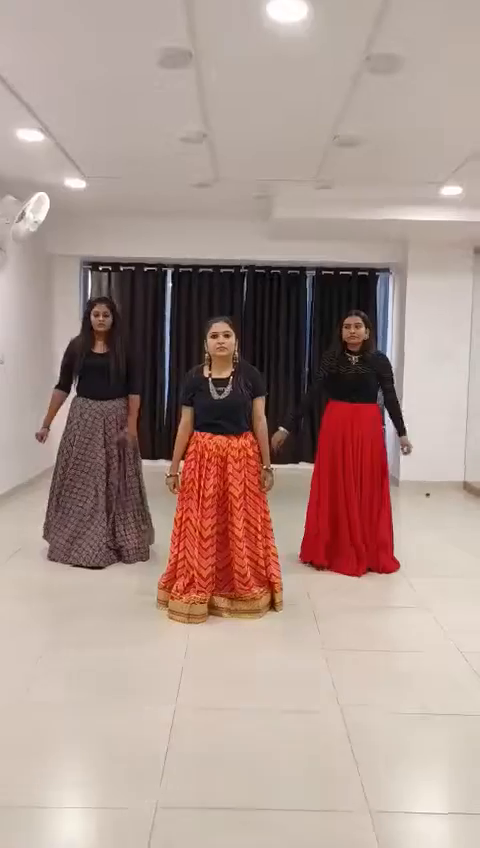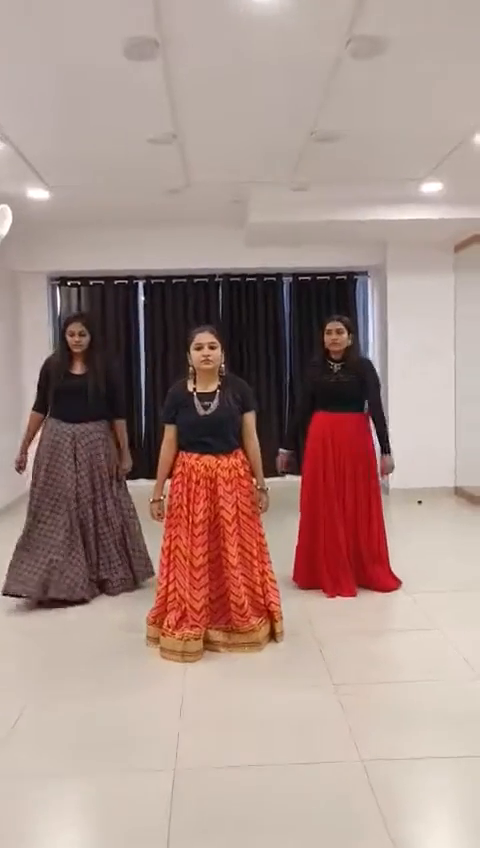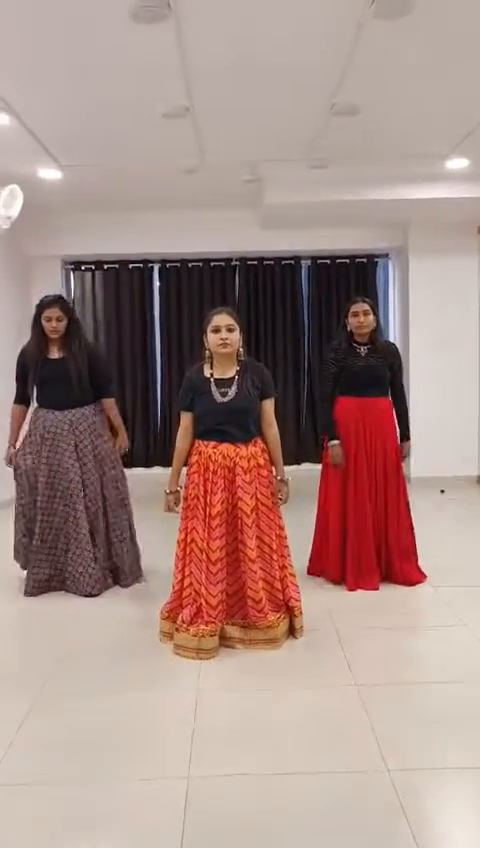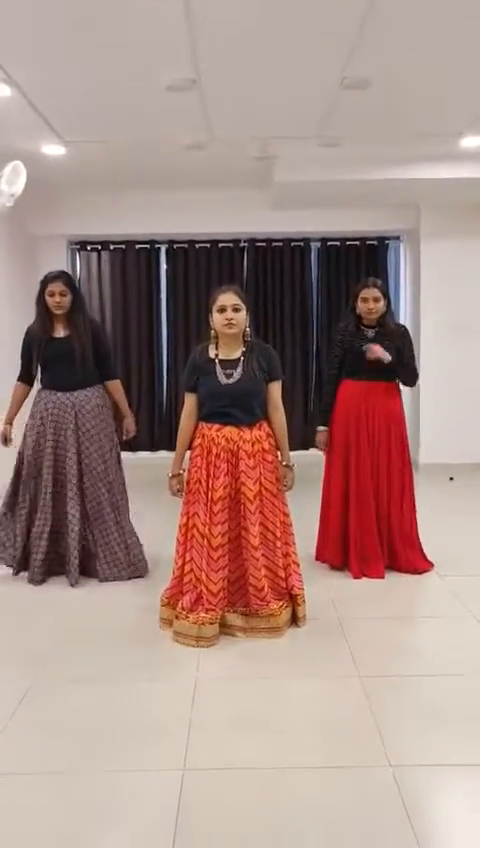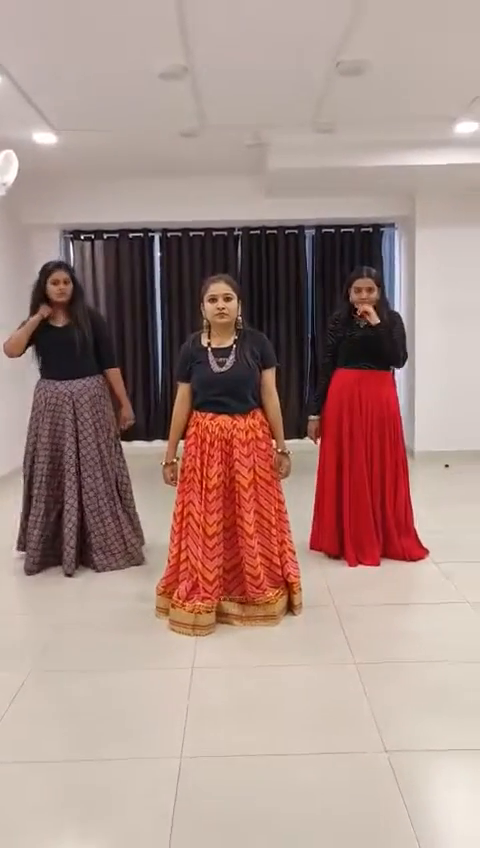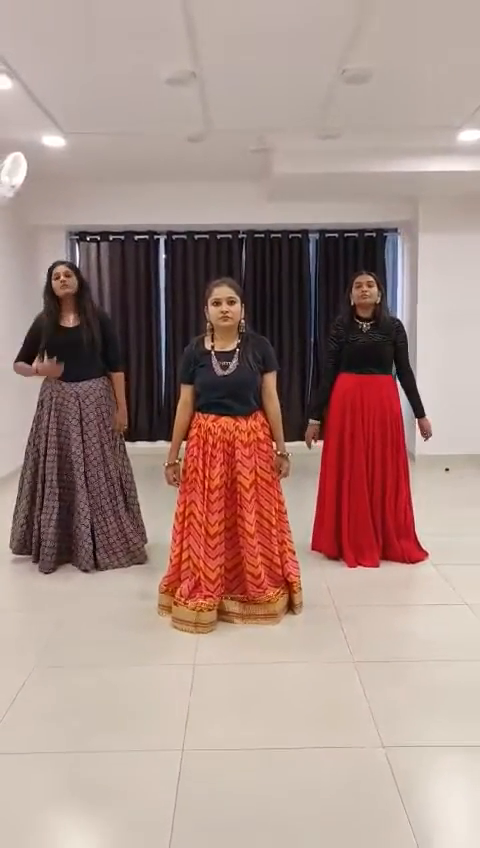
dt=0.7s
person 1, frame 1
left shoulder: (250, 375)
right shoulder: (195, 378)
left elbow: (259, 421)
right elbow: (185, 425)
left wrist: (266, 465)
right wrist: (173, 468)
left hip: (241, 458)
right hip: (203, 458)
left knee: (241, 525)
right knee: (202, 526)
left ankle: (242, 589)
right ankle: (196, 589)
person 1, frame 2
left shoulder: (238, 388)
right shoulder: (178, 393)
left elbow: (250, 438)
right elbow: (169, 444)
left wrist: (260, 484)
right wrist: (157, 492)
left hip: (232, 479)
right hip: (190, 481)
left knee: (235, 551)
right knee: (191, 553)
left ankle: (239, 620)
right ankle: (189, 623)
person 1, frame 3
left shoulder: (257, 373)
right shoulder: (194, 378)
left elbow: (269, 426)
right elbow: (185, 432)
left wrist: (280, 475)
right wrist: (172, 483)
left hip: (251, 469)
right hip: (207, 470)
left knee: (253, 545)
right knee: (207, 547)
left ankle: (257, 616)
right ankle: (204, 619)
person 1, frame 4
left shoulder: (264, 355)
right shoulder: (199, 359)
left elbow: (276, 409)
right elbow: (189, 414)
left wrist: (286, 459)
right wrist: (176, 466)
left hip: (256, 453)
right hip: (210, 454)
left knee: (257, 530)
right knee: (210, 532)
left ankle: (260, 603)
right ankle: (207, 607)
person 1, frame 5
left shoulder: (257, 343)
right shoulder: (192, 348)
left elbow: (270, 396)
right elbow: (182, 403)
left wrist: (281, 447)
right wrist: (169, 455)
left hip: (249, 440)
right hip: (205, 442)
left knee: (252, 518)
right knee: (205, 521)
left ankle: (256, 592)
right ankle: (202, 594)
person 1, frame 6
left shoulder: (259, 347)
right shoulder: (195, 351)
left elbow: (270, 400)
right elbow: (185, 405)
left wrist: (281, 449)
right wrist: (172, 457)
left hip: (251, 442)
right hip: (207, 443)
left knee: (253, 519)
right knee: (206, 521)
left ankle: (255, 590)
right ankle: (203, 593)
person 2, frame 1
left shoulder: (123, 348)
right shoulder: (76, 347)
left elbow: (134, 389)
right elbow: (63, 386)
left wrist: (132, 422)
right wrist: (46, 423)
left hip: (116, 418)
right hip: (84, 417)
left knee: (116, 482)
right knee: (81, 481)
left ankle: (121, 540)
right ankle: (76, 542)
person 2, frame 2
left shoulder: (102, 368)
right shoulder: (52, 366)
left elbow: (117, 412)
right elbow: (39, 409)
left wrist: (125, 453)
right wrist: (24, 449)
left hip: (94, 443)
right hip: (57, 443)
left knee: (98, 509)
right knee: (52, 513)
left ankle: (106, 573)
right ankle: (49, 579)
person 2, frame 3
left shoulder: (84, 350)
right shoulder: (29, 354)
left elbow: (104, 392)
right elbow: (21, 400)
left wrist: (120, 430)
right wrist: (12, 443)
left hip: (86, 428)
right hip: (47, 432)
left knee: (94, 500)
right knee: (50, 504)
left ankle: (98, 569)
right ankle: (50, 571)
person 2, frame 4
left shoulder: (89, 329)
right shoulder: (35, 333)
left elbow: (109, 374)
right elbow: (26, 379)
left wrist: (126, 413)
left hip: (90, 410)
right hip: (50, 413)
left knee: (95, 484)
right knee: (50, 486)
left ankle: (102, 556)
right ankle: (49, 556)
person 2, frame 5
left shoulder: (90, 318)
right shoulder: (36, 323)
left elbow: (109, 363)
left wrist: (125, 403)
right wrist: (37, 317)
left hip: (89, 399)
right hip: (51, 402)
left knee: (94, 472)
right knee: (52, 474)
left ankle: (103, 544)
right ankle: (50, 545)
person 2, frame 6
left shoulder: (98, 319)
right shoulder: (43, 322)
left elbow: (115, 366)
right elbow: (20, 363)
left wrist: (121, 407)
right wrist: (39, 369)
left hip: (95, 401)
right hip: (57, 402)
left knee: (99, 473)
right knee: (55, 475)
left ankle: (106, 543)
right ankle: (54, 543)
person 3, frame 1
left shoulder: (378, 360)
right shoulder: (331, 359)
left elbow: (390, 397)
right elbow: (312, 394)
left wrist: (402, 432)
right wrist: (286, 427)
left hip: (367, 428)
right hip: (335, 426)
left knee: (367, 491)
right knee: (332, 490)
left ankle: (369, 553)
right ankle: (330, 550)
person 3, frame 2
left shoulder: (363, 367)
right shoulder: (316, 368)
left elbow: (375, 408)
right elbow: (303, 409)
left wrist: (386, 451)
right wrist: (287, 448)
left hip: (355, 439)
right hip: (321, 440)
left knee: (359, 505)
right knee: (322, 506)
left ankle: (368, 571)
right ankle: (326, 571)
person 3, frame 3
left shoulder: (389, 351)
right shoulder: (337, 351)
left elbow: (398, 395)
right elbow: (326, 397)
left wrist: (405, 436)
right wrist: (332, 439)
left hip: (381, 427)
right hip: (346, 426)
left knee: (385, 496)
right knee: (347, 497)
left ankle: (393, 564)
right ankle: (348, 564)
person 3, frame 4
left shoulder: (398, 333)
right shoulder: (345, 332)
left elbow: (411, 377)
right elbow: (332, 379)
left wrist: (388, 359)
right wrist: (323, 423)
left hip: (386, 413)
right hip: (349, 412)
left knee: (389, 482)
right knee: (350, 483)
left ankle: (395, 551)
right ankle: (352, 551)
person 3, frame 5
left shoulder: (392, 320)
right shoulder: (338, 321)
left elbow: (399, 360)
right elbow: (326, 367)
left wrist: (377, 323)
right wrist: (315, 412)
left hip: (380, 399)
right hip: (343, 399)
left knee: (383, 471)
right knee: (345, 471)
left ankle: (391, 538)
right ankle: (346, 539)
person 3, frame 6
left shoulder: (393, 326)
right shoulder: (340, 327)
left elbow: (404, 371)
right elbow: (329, 372)
left wrist: (420, 413)
right wrist: (315, 417)
left hip: (383, 404)
right hip: (346, 403)
left knee: (385, 473)
right knee: (347, 473)
left ankle: (391, 541)
right ankle: (348, 541)
